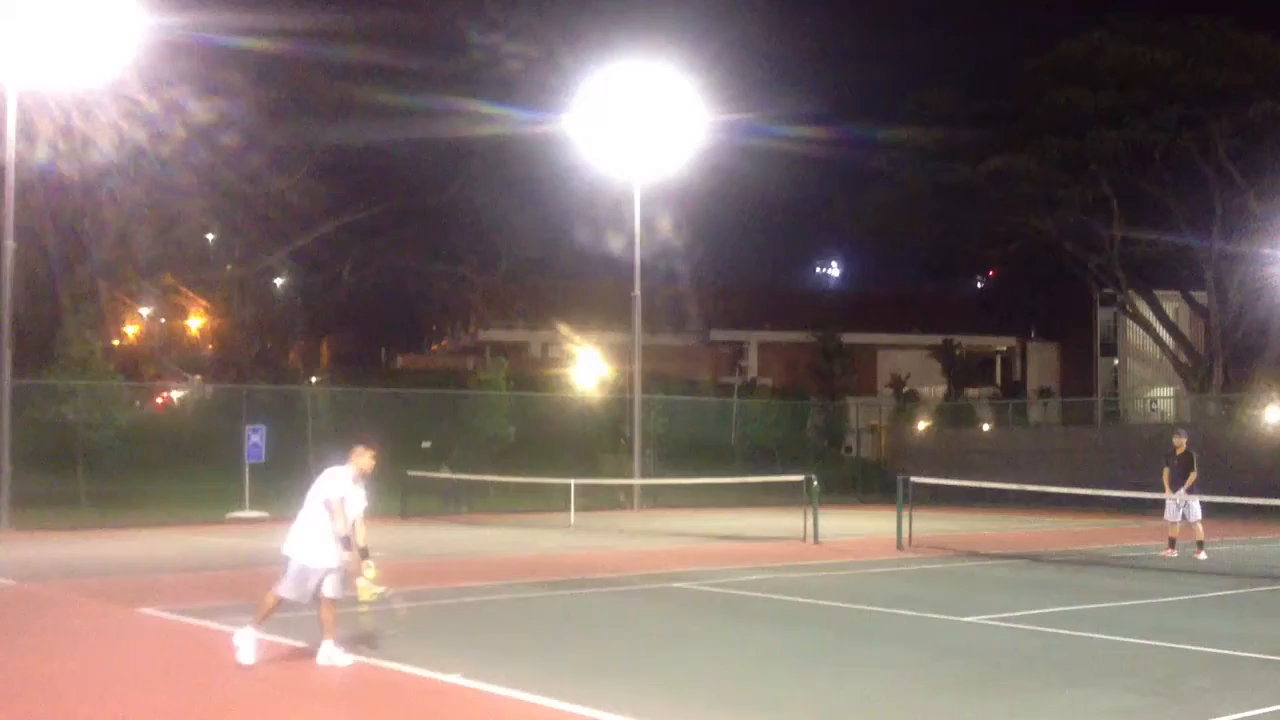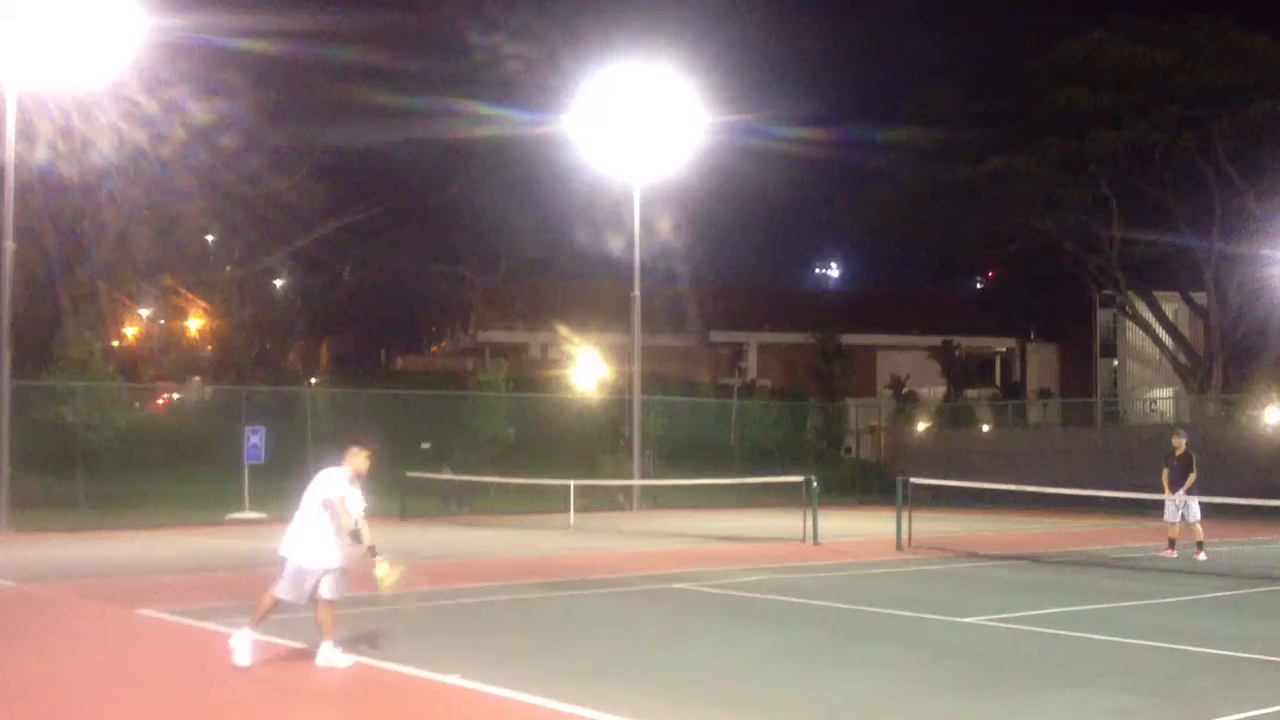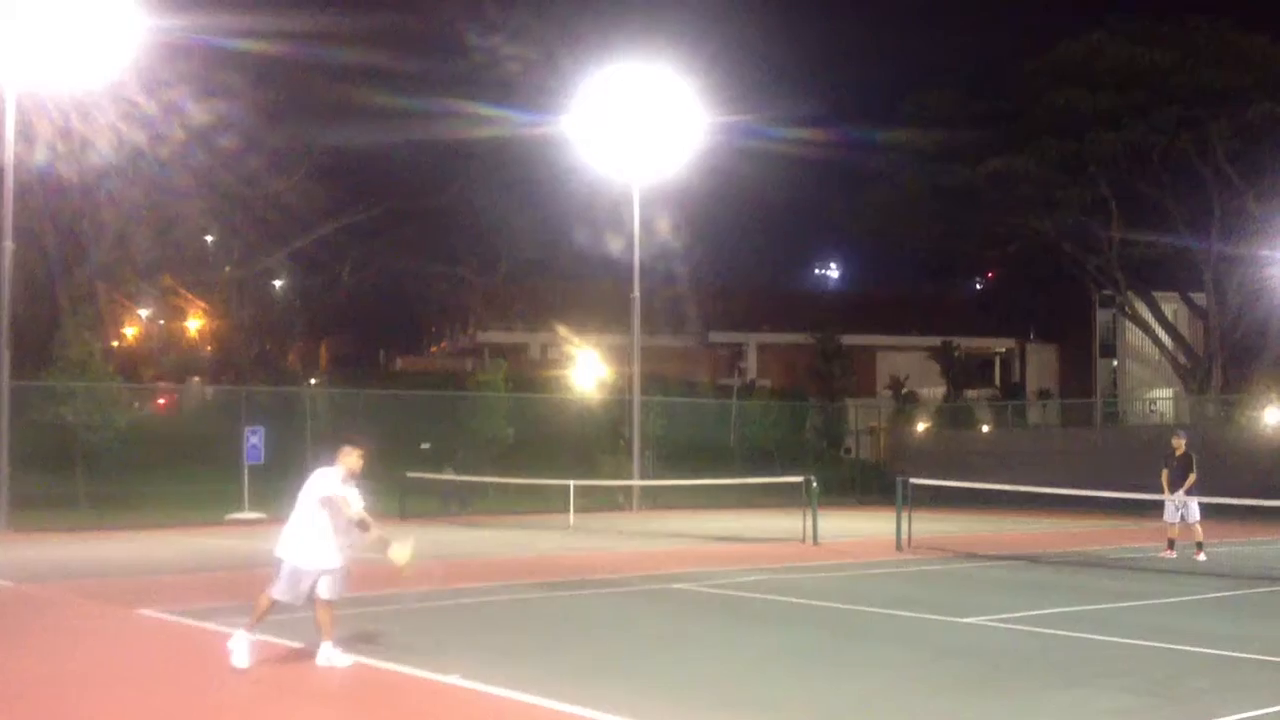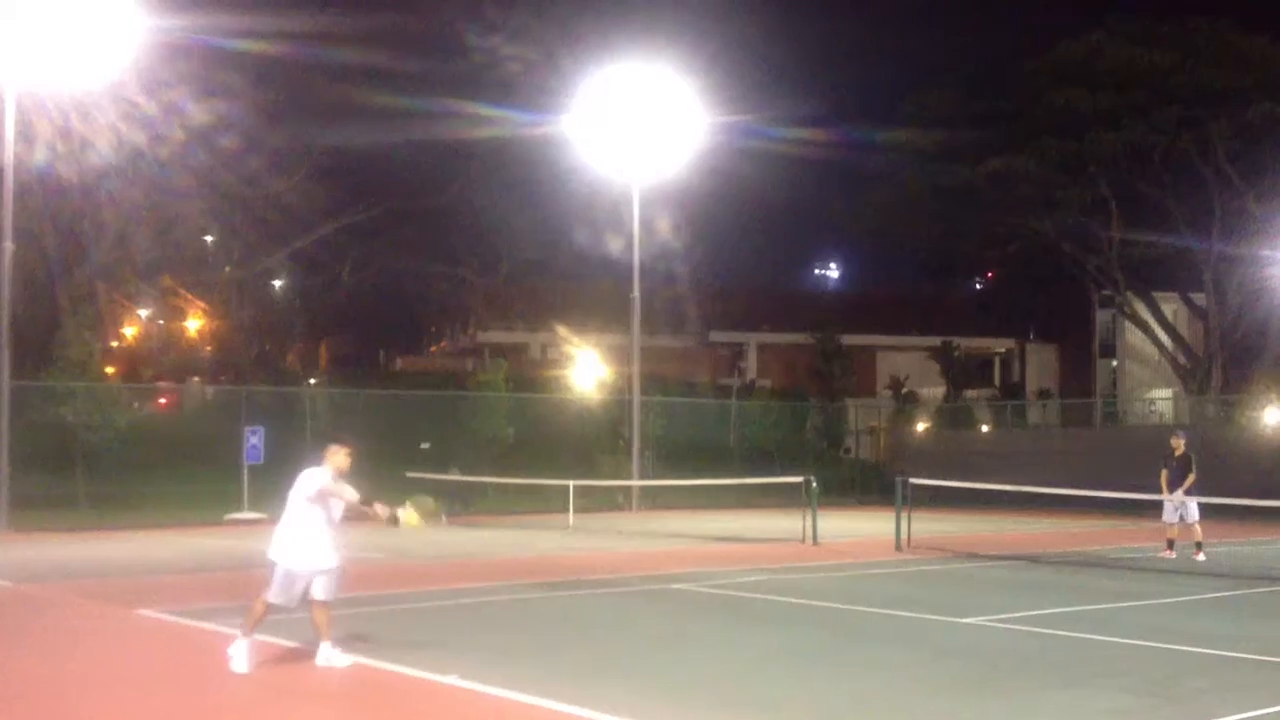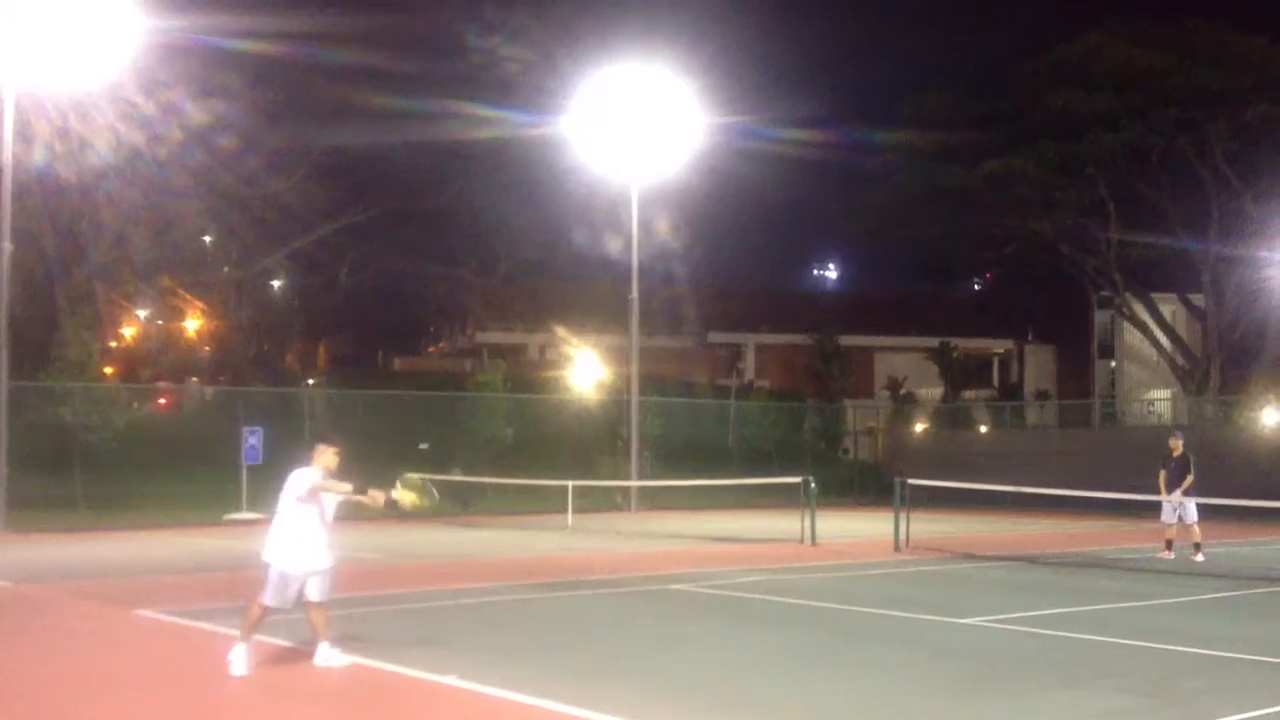
dt=0.1s
person 1, frame 1
left shoulder: (359, 487)
right shoulder: (335, 476)
left elbow: (358, 523)
right elbow: (336, 511)
left wrist: (365, 556)
right wrist: (346, 541)
left hip: (334, 553)
right hip: (308, 549)
left knee: (329, 599)
right knee: (282, 592)
left ankle: (328, 648)
right ankle: (250, 633)
person 1, frame 2
left shoulder: (355, 488)
right shoulder: (331, 478)
left elbow: (360, 522)
right elbow: (337, 509)
left wrist: (372, 552)
right wrist: (353, 535)
left hip: (332, 554)
right hip: (305, 550)
left knee: (327, 600)
right knee: (279, 593)
left ankle: (327, 649)
right ankle: (246, 634)
person 1, frame 3
left shoulder: (350, 487)
right shoulder: (323, 478)
left elbow: (358, 513)
right elbow: (341, 505)
left wrist: (372, 530)
right wrist: (365, 525)
left hip: (330, 555)
right hip: (302, 551)
left knee: (324, 600)
right knee: (276, 595)
left ankle: (326, 649)
right ankle: (243, 637)
person 1, frame 4
left shoulder: (339, 483)
right shoulder: (313, 477)
left elbow: (356, 504)
right elbow: (336, 492)
left wrist: (375, 509)
right wrist: (371, 504)
left hip: (324, 555)
right hip: (295, 552)
left knee: (321, 601)
right knee: (271, 598)
left ankle: (326, 649)
right ankle: (243, 642)
person 1, frame 5
left shoulder: (329, 484)
right shoulder: (301, 477)
left elbow: (353, 494)
right elbow: (327, 487)
left wrist: (383, 498)
right wrist: (366, 491)
left hip: (317, 557)
right hip: (287, 555)
left knee: (316, 602)
right knee: (267, 602)
left ankle: (324, 650)
right ankle: (241, 648)
